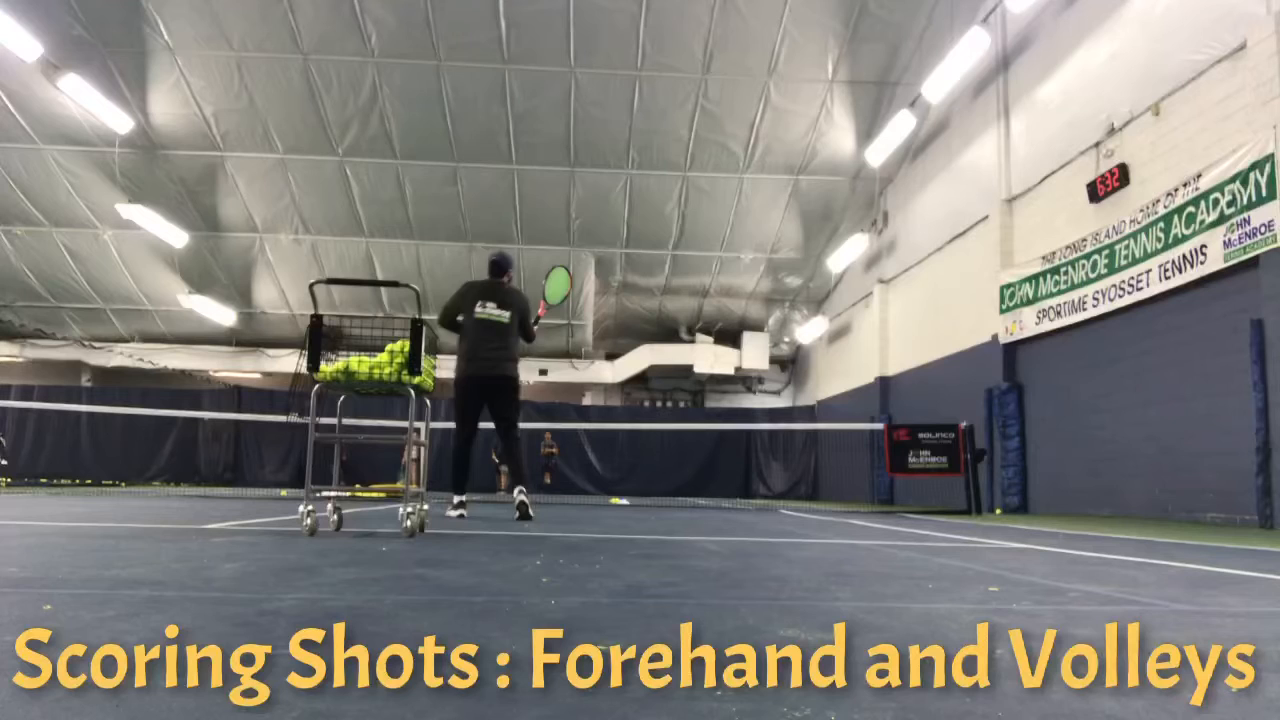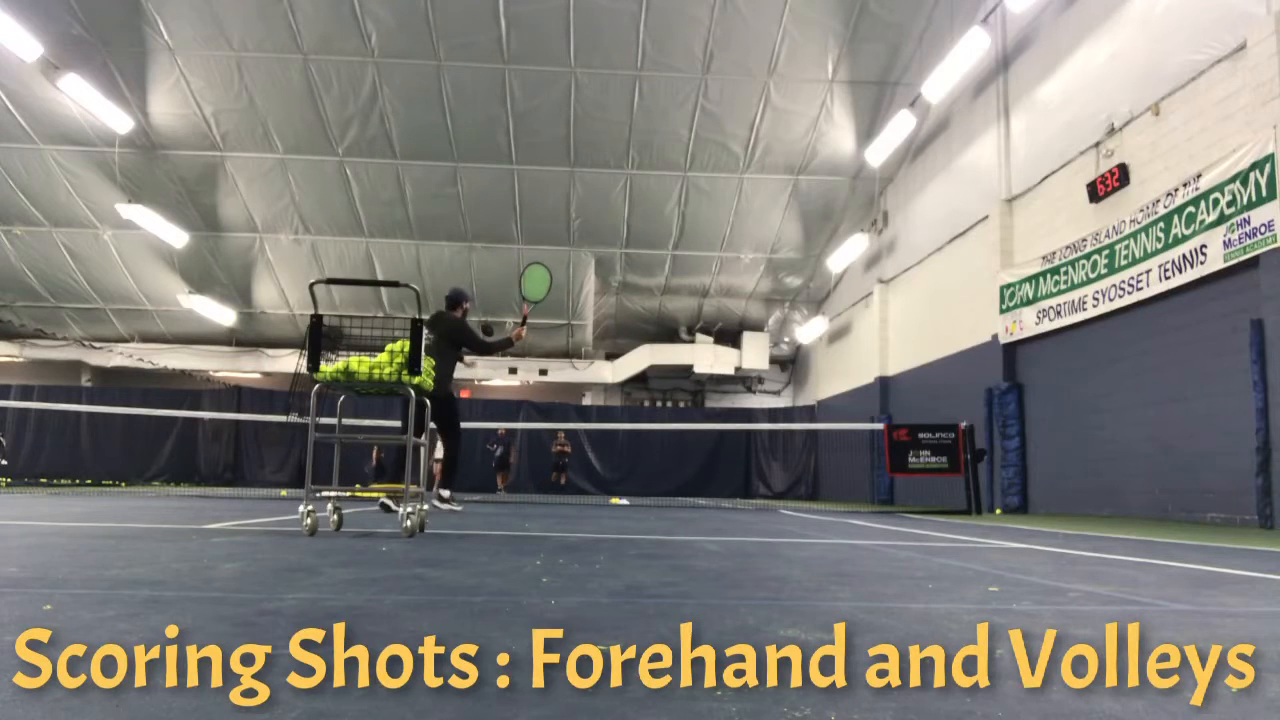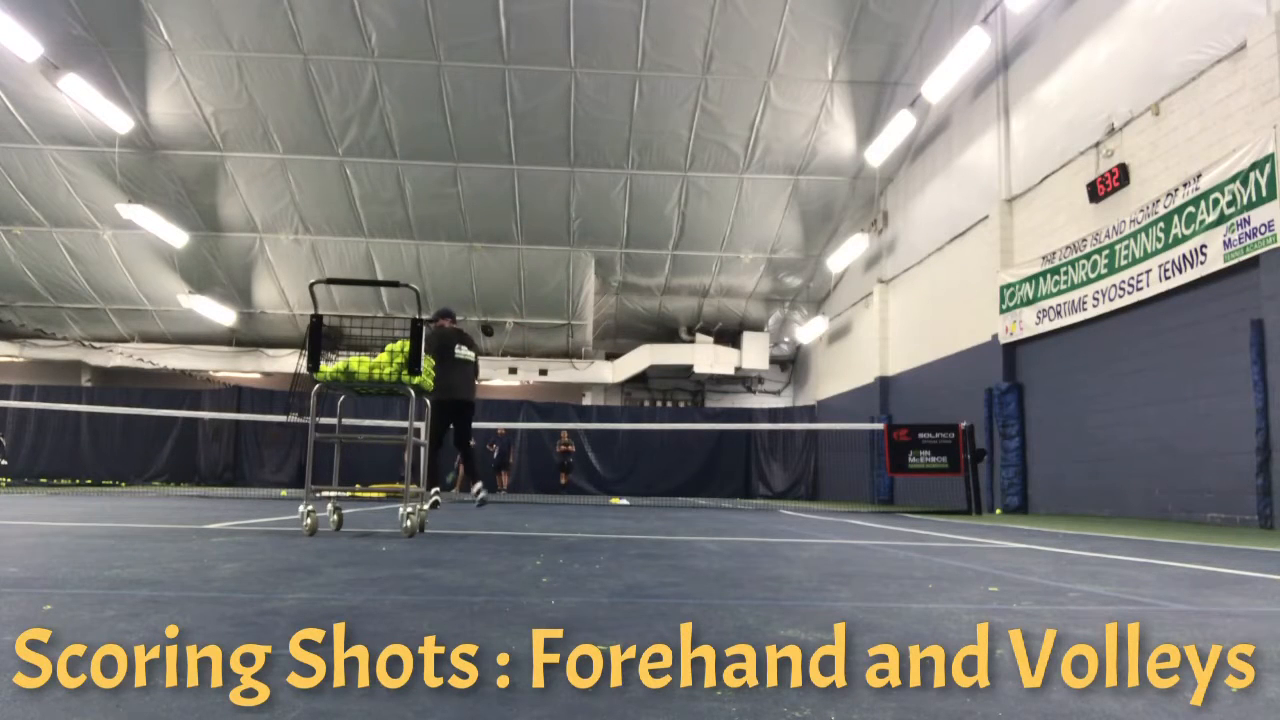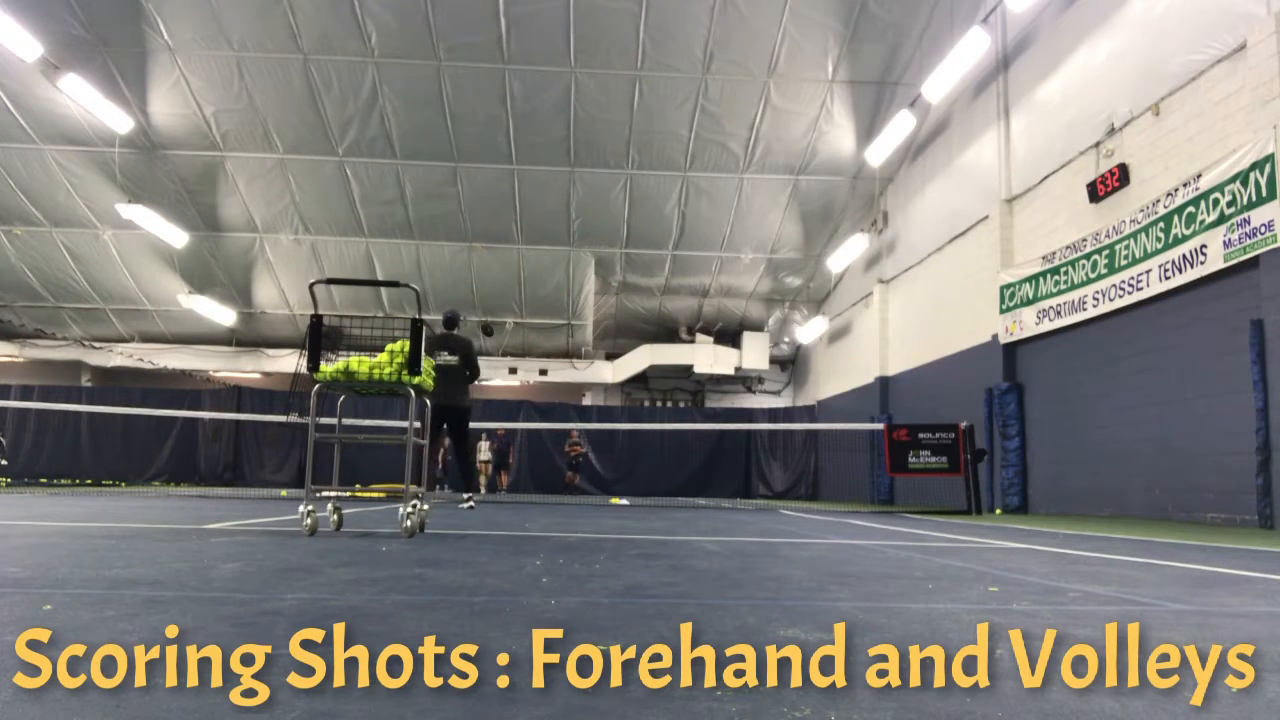
dt=1s
person 1, frame 1
left shoulder: (470, 290)
right shoulder: (518, 298)
left elbow: (444, 320)
right elbow: (529, 337)
right wrist: (533, 327)
left hip: (470, 373)
right hip: (505, 375)
left knee: (464, 437)
right knee: (509, 436)
left ankle: (459, 500)
right ankle: (520, 491)
person 1, frame 2
left shoulder: (434, 321)
right shoulder: (457, 325)
right elbow: (483, 348)
left wrist: (459, 356)
right wrist: (512, 339)
right hip: (438, 390)
right knee: (452, 440)
right ankle: (443, 494)
person 1, frame 3
left shoulder: (439, 335)
right shoulder: (470, 342)
left elbow: (423, 354)
left hip: (443, 397)
right hip: (467, 399)
left knee: (433, 446)
right knee: (464, 444)
left ankle: (434, 491)
right ankle: (477, 486)
person 1, frame 4
left shoulder: (430, 343)
right shoulder: (465, 344)
right elbow: (475, 373)
left hip: (434, 403)
right hip: (459, 404)
right knee: (463, 451)
right ankle: (468, 495)
